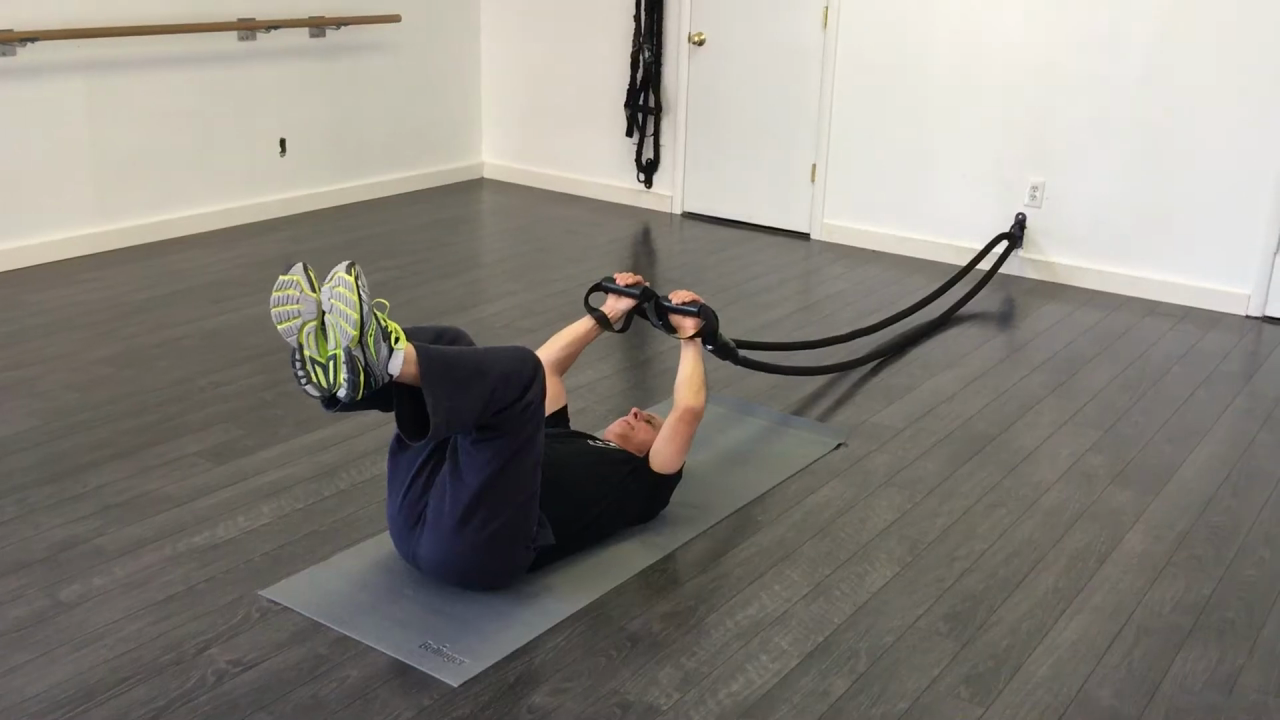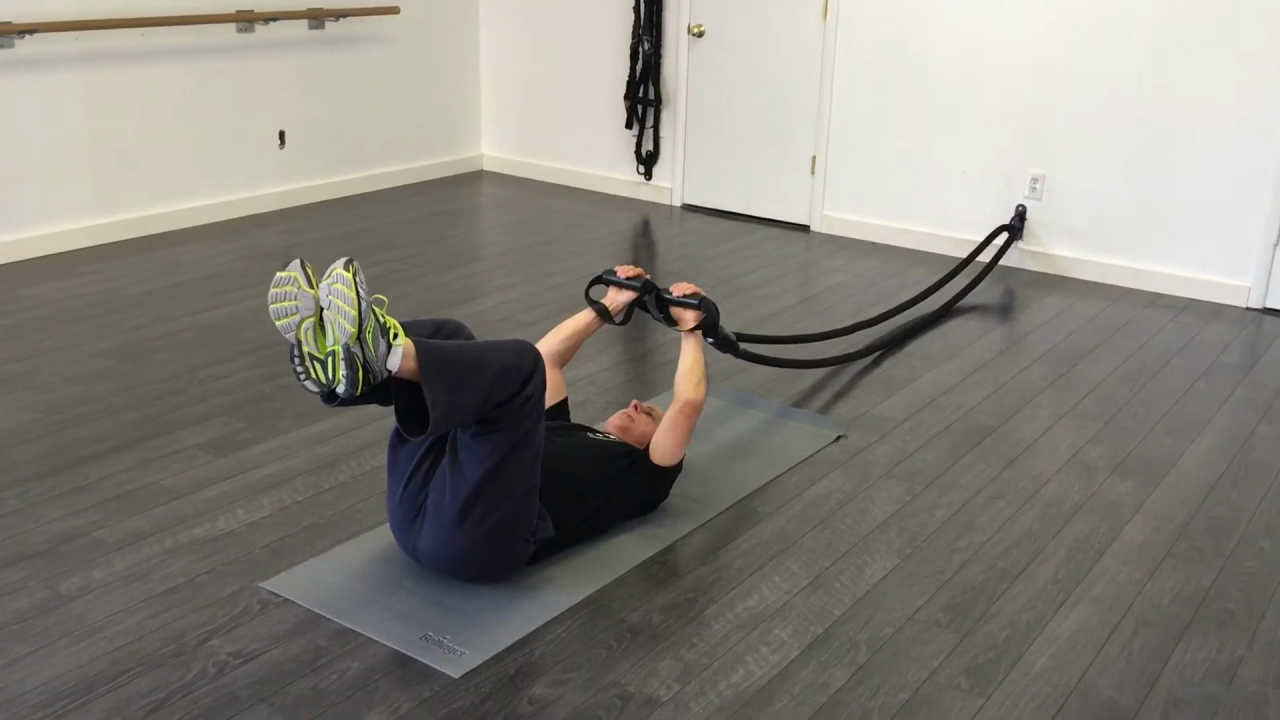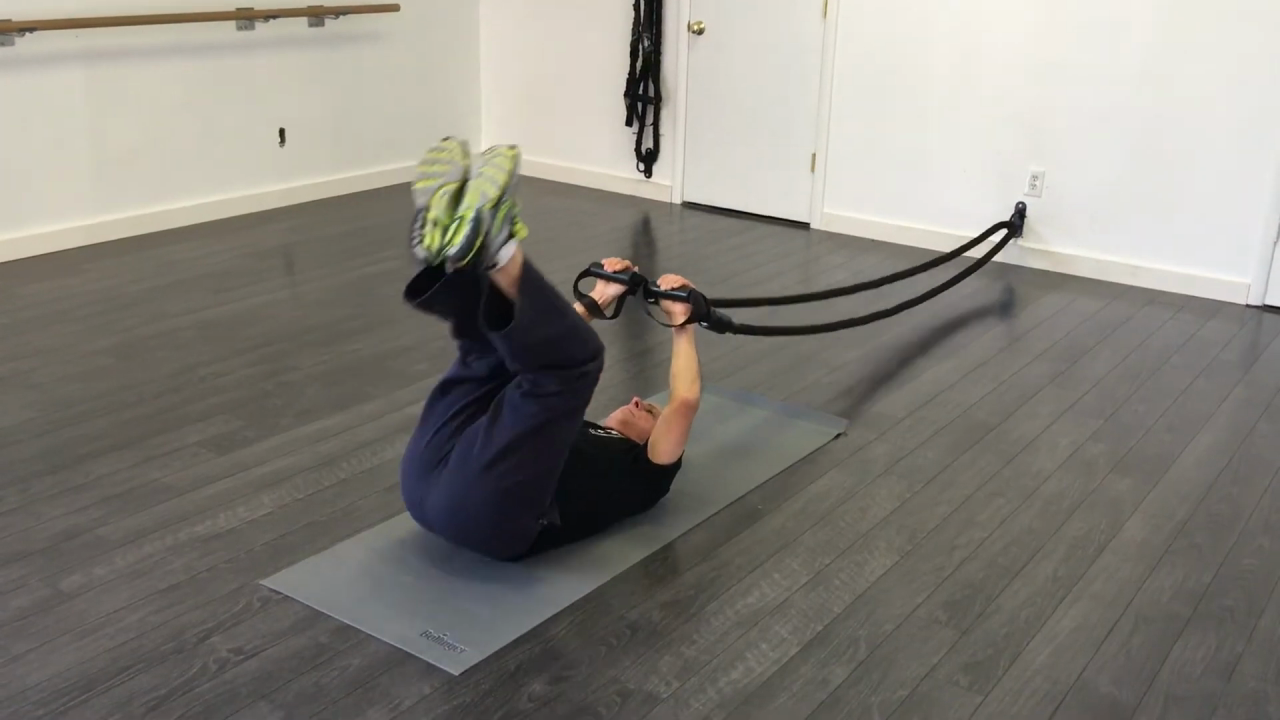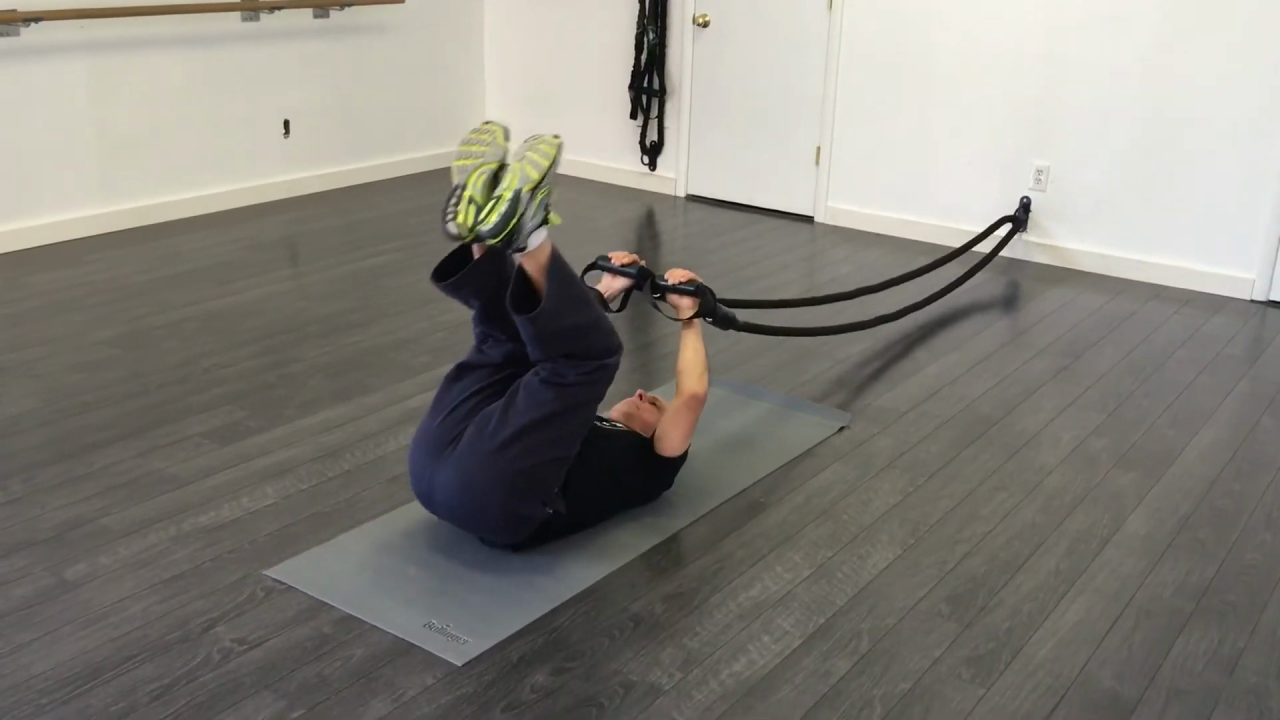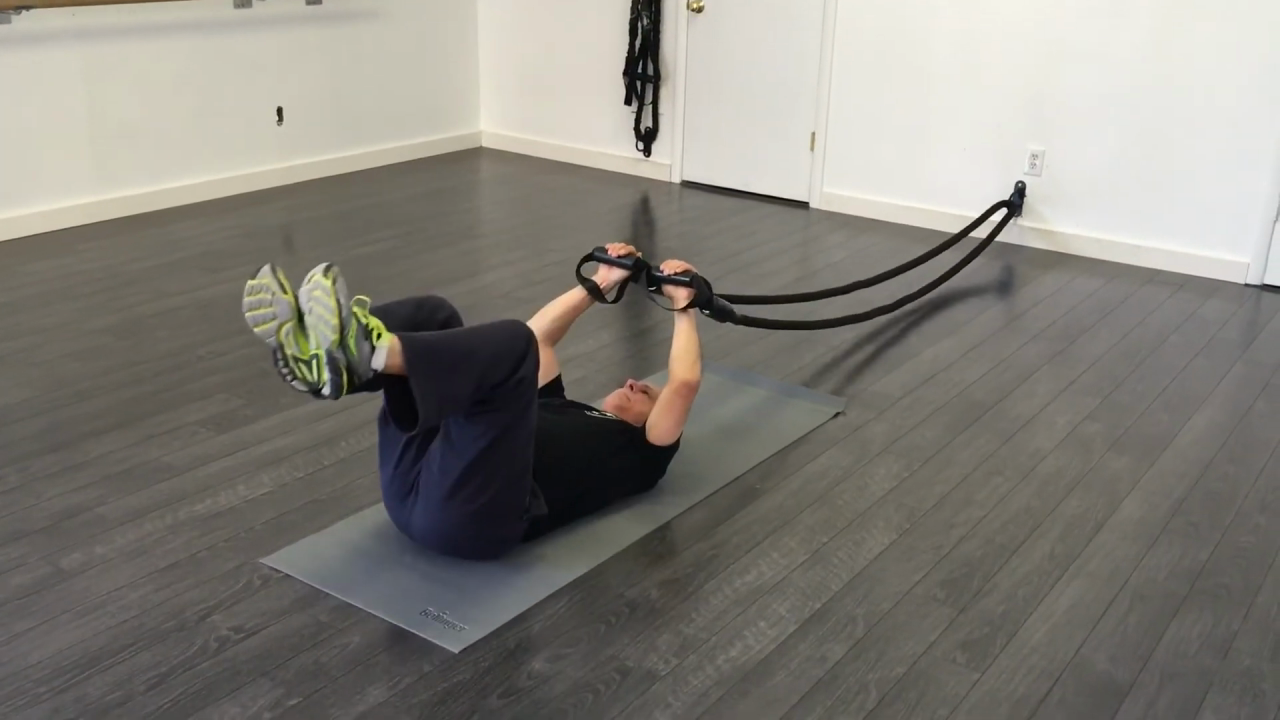
dt=0.7s
person 1, frame 1
left shoulder: (641, 485)
right shoulder: (563, 439)
left elbow: (688, 412)
right elbow: (547, 364)
left wrist: (688, 336)
right wrist: (606, 316)
left hip: (480, 543)
right hip: (419, 513)
left knee: (516, 370)
right knee: (447, 346)
left ankle: (383, 355)
right ankle: (338, 363)
person 1, frame 2
left shoulder: (642, 478)
right shoulder: (567, 432)
left elbow: (688, 404)
right elbow: (548, 355)
left wrist: (689, 329)
right wrist: (607, 308)
left hip: (481, 537)
right hip: (420, 509)
left knee: (516, 365)
right knee: (445, 339)
left ankle: (379, 352)
right ankle: (342, 357)
person 1, frame 3
left shoulder: (640, 475)
right shoulder: (576, 435)
left elbow: (685, 402)
right elbow: (548, 336)
left wrist: (682, 326)
right wrist: (594, 302)
left hip: (490, 507)
right hip: (430, 479)
left knee: (571, 354)
right knee: (497, 337)
left ankle: (496, 250)
right ankle: (455, 253)
person 1, frame 4
left shoulder: (648, 466)
right shoulder: (584, 424)
left elbow: (692, 395)
right elbow: (560, 324)
left wrist: (689, 319)
right wrist: (600, 294)
left hip: (497, 495)
right hip: (437, 463)
left knee: (592, 346)
right knee: (514, 327)
left ankle: (526, 232)
right ankle: (488, 233)
person 1, frame 5
left shoulder: (640, 456)
right shoulder: (561, 409)
left elbow: (684, 383)
right elbow: (537, 336)
left wrist: (683, 308)
right wrist: (596, 286)
left hip: (472, 515)
right hip: (412, 488)
left knee: (509, 346)
right knee: (428, 318)
left ankle: (362, 353)
right ankle: (322, 354)
